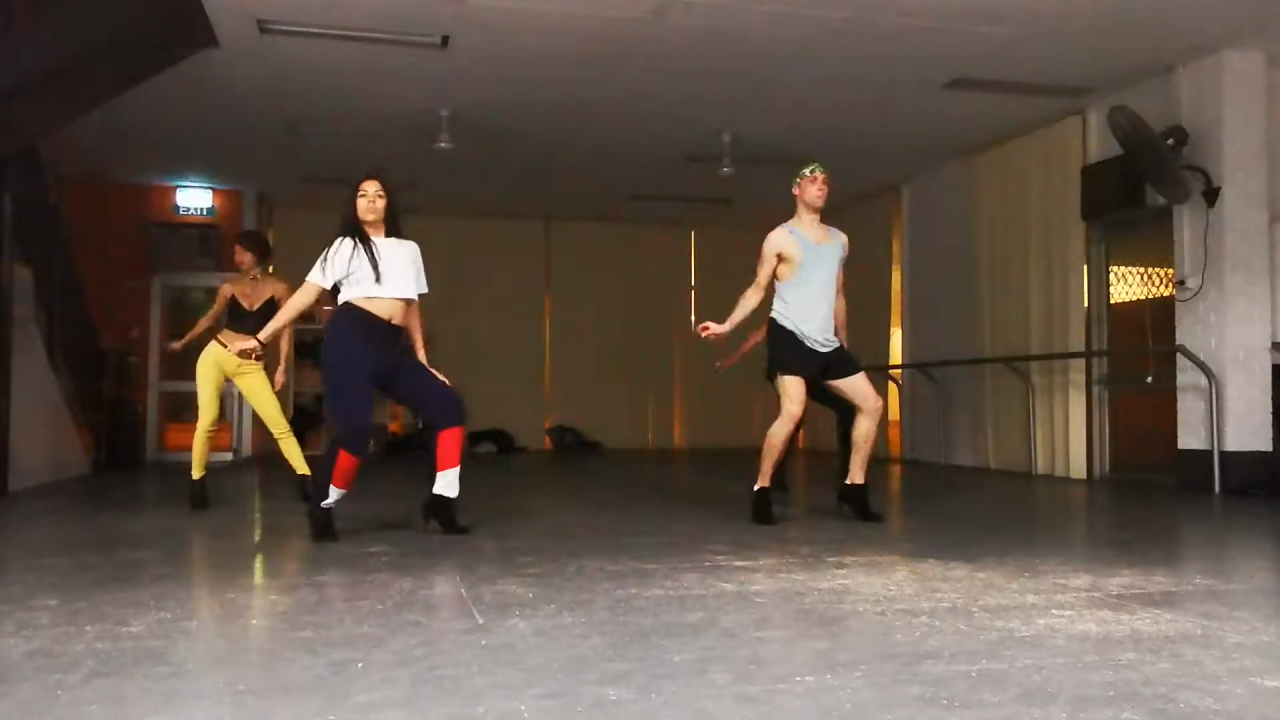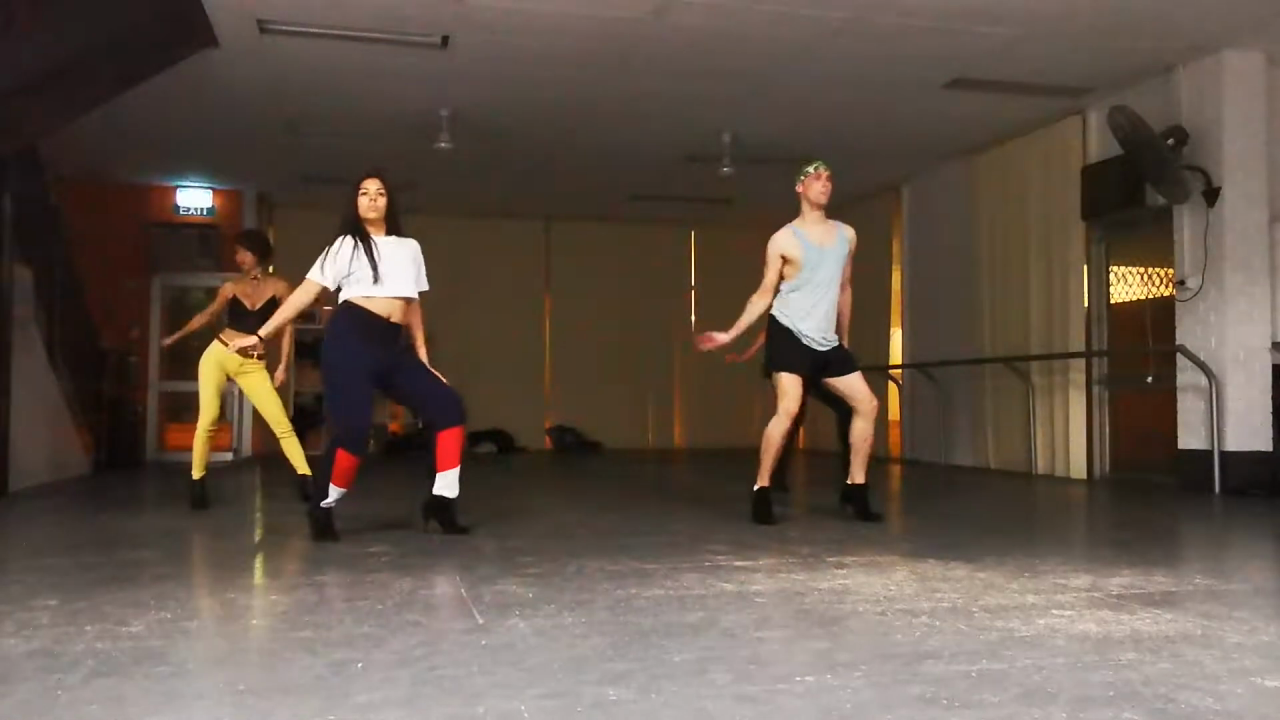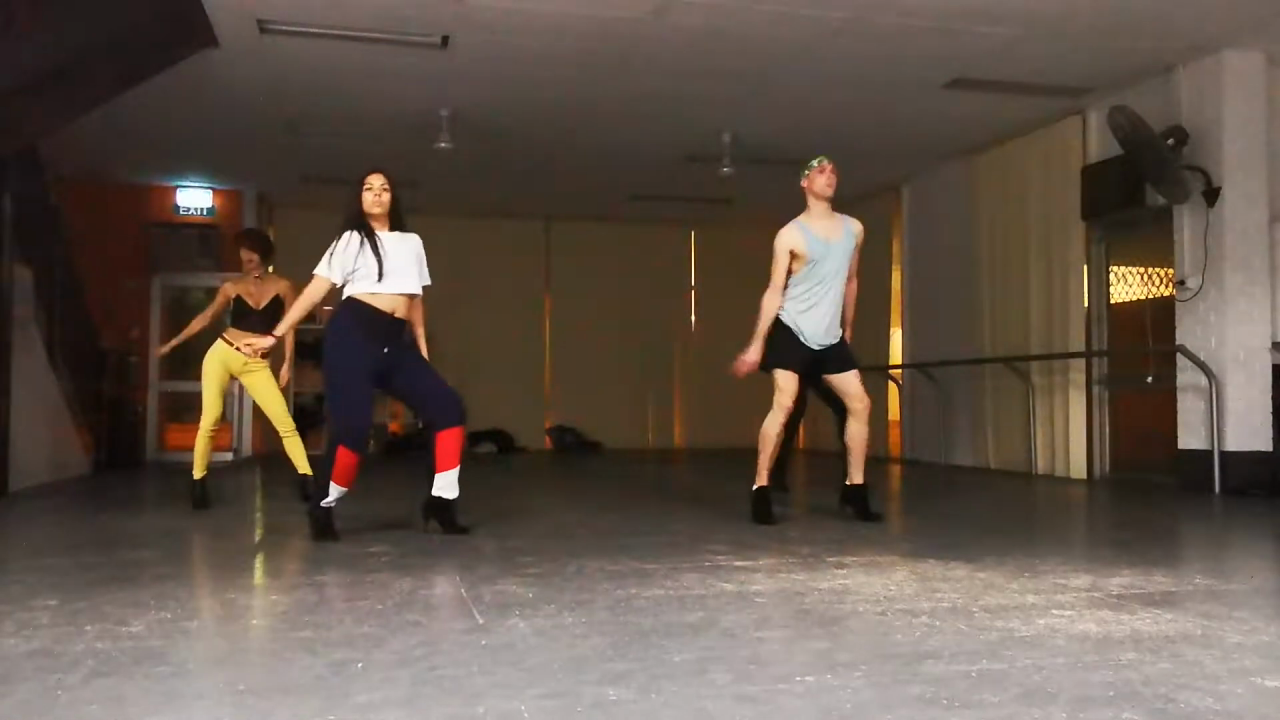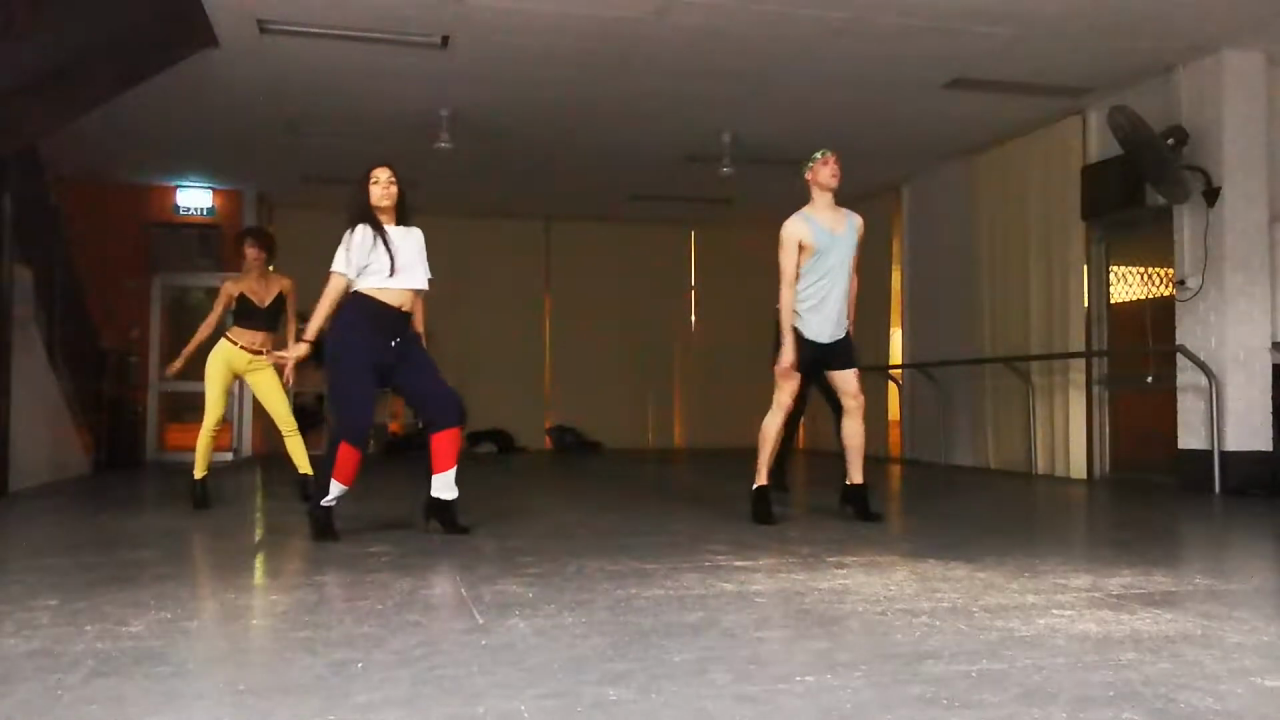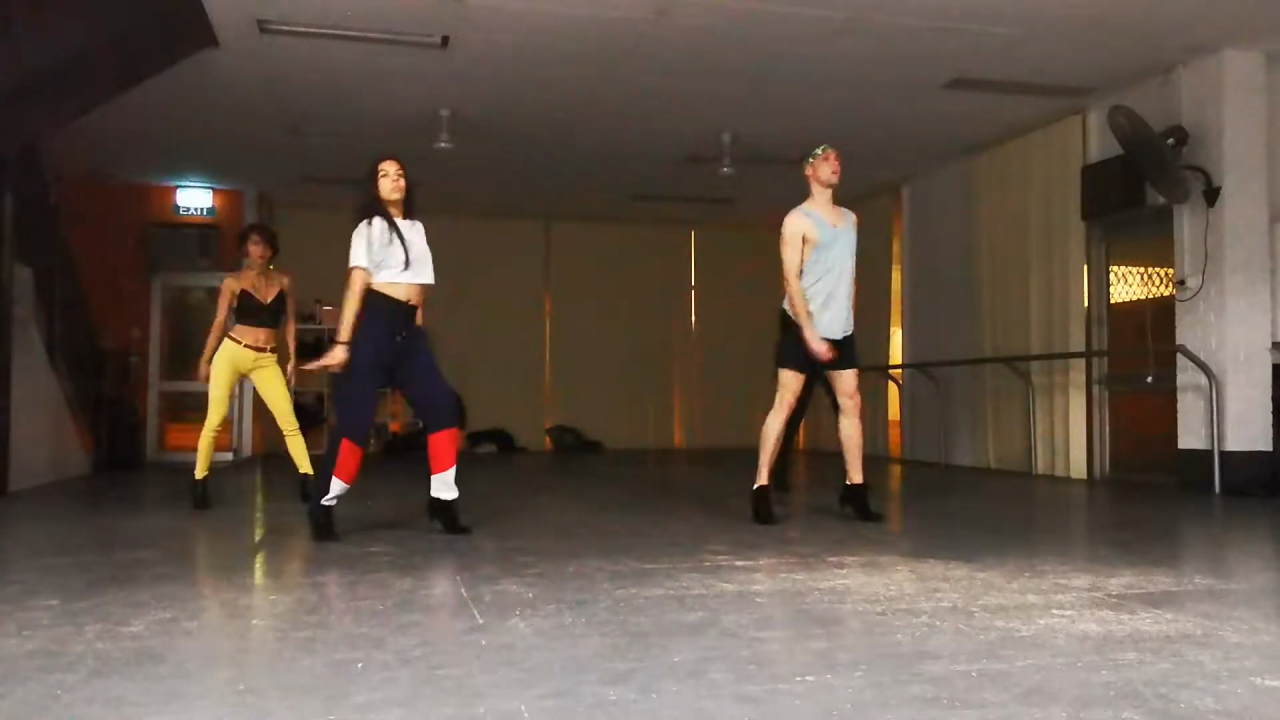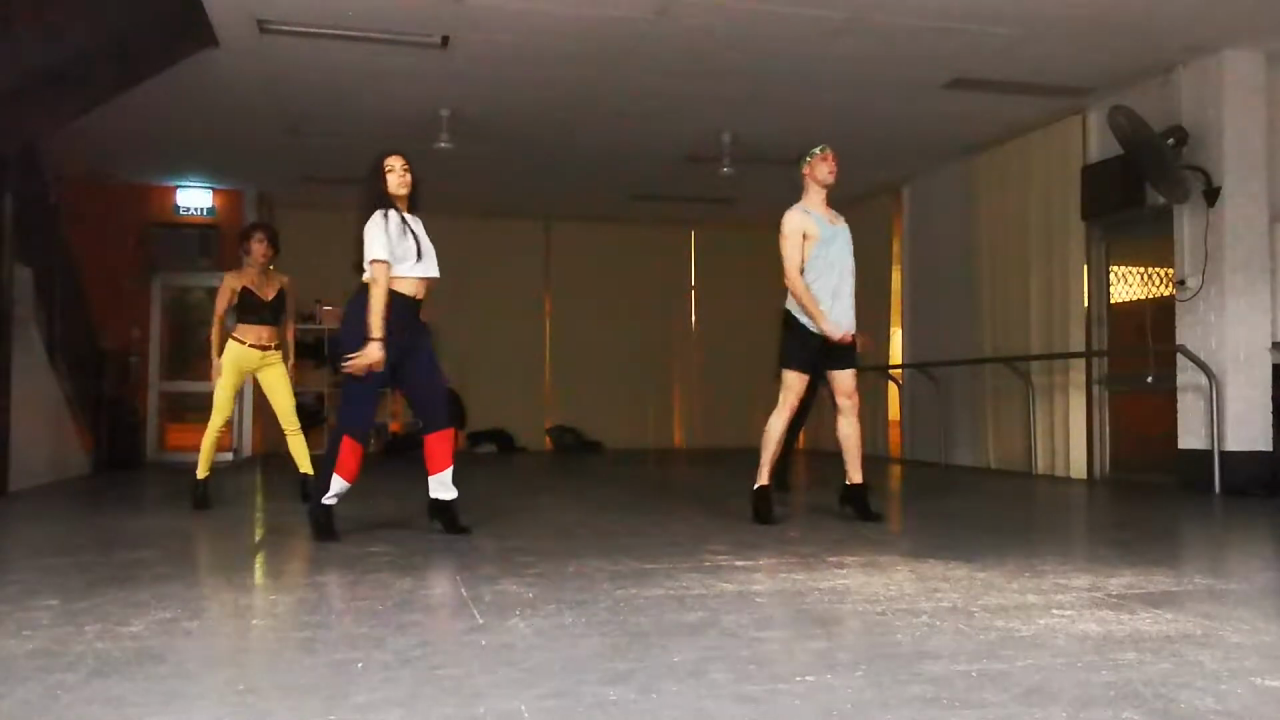
dt=0.1s
person 1, frame 1
left shoulder: (409, 249)
right shoulder: (347, 246)
right elbow: (306, 294)
left wrist: (422, 360)
right wrist: (260, 337)
left hip: (393, 348)
right hip: (351, 339)
left knee: (448, 406)
right knee: (355, 430)
left ankle: (441, 501)
right ankle: (322, 507)
person 1, frame 2
left shoulder: (410, 247)
right shoulder: (347, 245)
right elbow: (306, 291)
left wrist: (423, 359)
right wrist: (260, 335)
left hip: (393, 347)
right hip: (351, 338)
left knee: (448, 406)
right knee: (354, 429)
left ankle: (441, 501)
right ankle: (322, 507)
person 1, frame 3
left shoulder: (412, 242)
right shoulder: (351, 239)
right elbow: (316, 289)
left wrist: (424, 356)
right wrist: (276, 335)
left hip: (395, 341)
right hip: (352, 334)
left knee: (446, 406)
right knee: (354, 425)
left ankle: (441, 500)
right ankle: (322, 507)
person 1, frame 4
left shoulder: (415, 236)
right shoulder: (362, 234)
right elbow: (335, 287)
left wrist: (421, 344)
right wrist: (306, 340)
left hip: (401, 336)
right hip: (360, 329)
left knee: (446, 407)
right knee: (356, 422)
left ankle: (442, 500)
right ankle: (323, 506)
person 1, frame 5
left shoulder: (416, 228)
right shoulder: (372, 227)
right elbow: (357, 285)
left wrist: (416, 328)
right wrist: (341, 343)
left hip: (405, 330)
right hip: (372, 325)
left knee: (441, 407)
right knee: (356, 416)
left ankle: (442, 501)
right ankle: (323, 505)
person 1, frame 6
left shoulder: (415, 223)
right shoulder: (382, 220)
right elbow: (378, 279)
left wrist: (418, 329)
right wrist: (375, 340)
left hip: (411, 325)
right hip: (376, 322)
left knee: (436, 407)
right knee: (358, 413)
left ankle: (442, 501)
right ankle: (324, 505)
person 2, frame 1
left shoulder: (839, 239)
right shoulder: (779, 238)
right elbow: (757, 290)
left wrist: (842, 340)
right wrist: (725, 325)
left hip: (828, 342)
right hip: (790, 335)
left knee: (871, 404)
right knee: (792, 411)
left ankle: (854, 487)
right ankle: (761, 491)
person 2, frame 2
left shoulder: (846, 235)
right shoulder: (783, 240)
right elbow: (765, 294)
left wrist: (844, 338)
right wrist: (730, 333)
left hip: (827, 340)
right hip: (788, 333)
left knee: (867, 404)
right knee: (788, 409)
left ankle: (855, 488)
right ankle: (761, 490)
person 2, frame 3
left shoulder: (854, 229)
right shoulder: (789, 235)
right elbow: (774, 292)
left wrist: (848, 327)
right wrist: (756, 344)
left hip: (831, 337)
right hip: (792, 332)
left knee: (859, 405)
right knee: (783, 405)
left ankle: (855, 489)
right ankle: (760, 489)
person 2, frame 4
left shoulder: (855, 222)
right shoulder: (795, 226)
right elbow: (786, 286)
left wrist: (849, 322)
right wrist: (787, 343)
left hip: (836, 333)
right hip: (800, 327)
left knee: (854, 404)
right knee: (783, 403)
left ankle: (855, 488)
right ankle: (761, 488)
person 2, frame 5
left shoulder: (849, 219)
right shoulder: (797, 220)
right elbow: (791, 281)
left wrist: (846, 320)
right wrist: (810, 333)
left hip: (839, 328)
right hip: (802, 325)
left knee: (850, 403)
right knee: (785, 404)
left ankle: (855, 489)
right ankle: (761, 488)
person 2, frame 6
left shoulder: (840, 220)
right shoulder: (795, 218)
right elbow: (792, 278)
left wrist: (848, 323)
right wrist: (823, 323)
left hip: (840, 326)
right hip: (806, 325)
left knee: (848, 403)
right knee: (788, 404)
left ankle: (854, 488)
right ankle: (762, 488)
person 3, frame 1
left shoulder: (279, 288)
right shoulder: (230, 288)
left elbow: (286, 330)
right elbow: (211, 317)
left wrist: (283, 367)
right wrist: (182, 342)
left hip: (250, 366)
right hip: (215, 356)
left knee: (279, 424)
right knee: (207, 421)
left ankle: (306, 479)
right ankle: (197, 483)
person 3, frame 2
left shoulder: (280, 287)
right shoulder: (230, 287)
left elbow: (287, 328)
right elbow: (208, 314)
left wrist: (283, 365)
right wrist: (176, 336)
left hip: (252, 365)
right hip: (217, 355)
left knee: (281, 423)
right knee: (207, 421)
left ankle: (306, 480)
right ankle: (197, 482)
person 3, frame 3
left shoulder: (283, 286)
right shoulder: (231, 287)
right elbow: (206, 316)
left wrist: (287, 363)
right wrist: (172, 344)
left hip: (257, 364)
right hip: (222, 354)
left knee: (285, 422)
right knee: (210, 421)
left ankle: (307, 480)
right ankle: (198, 482)
person 3, frame 4
left shoulder: (284, 284)
right shoulder: (233, 286)
left elbow: (290, 324)
right elbow: (211, 321)
left wrist: (291, 361)
right wrist: (183, 356)
left hip: (261, 363)
right hip: (226, 353)
left knee: (287, 421)
right knee: (212, 421)
left ankle: (308, 480)
right ankle: (199, 482)
person 3, frame 5
left shoulder: (284, 282)
right shoulder: (233, 282)
left elbow: (289, 322)
right elbow: (219, 322)
left wrist: (292, 359)
right wrist: (205, 361)
left hip: (267, 359)
right hip: (232, 352)
left knee: (289, 421)
right knee: (215, 420)
left ankle: (309, 480)
right ankle: (200, 482)
person 3, frame 6
left shoulder: (282, 281)
right shoulder: (233, 279)
left elbow: (288, 321)
right elbow: (218, 318)
left wrist: (291, 357)
right wrist: (215, 356)
left hip: (272, 358)
right hip: (238, 353)
left knee: (291, 421)
right knee: (219, 420)
left ankle: (309, 480)
right ankle: (201, 482)
